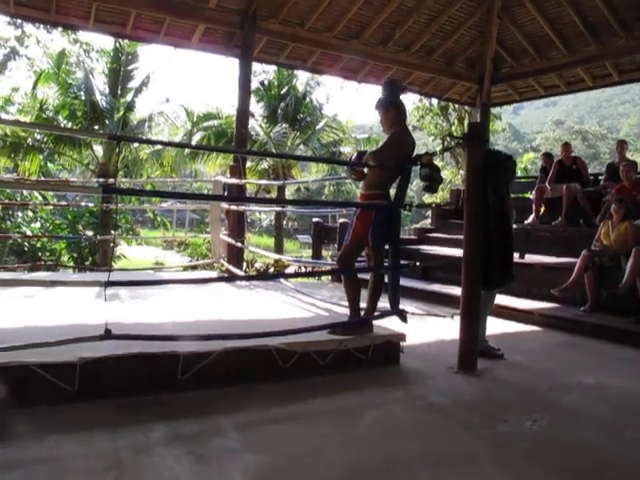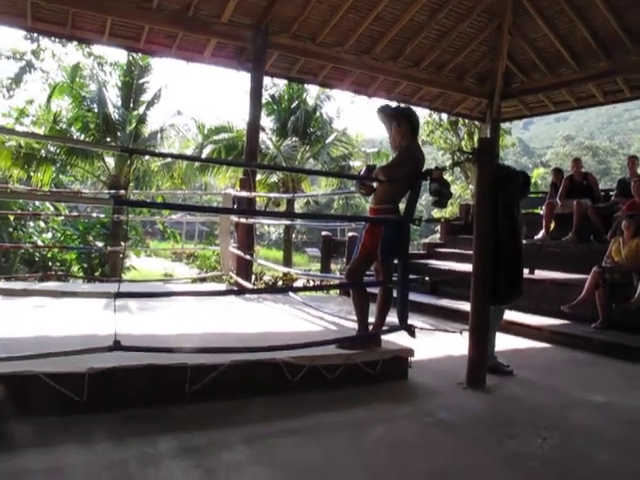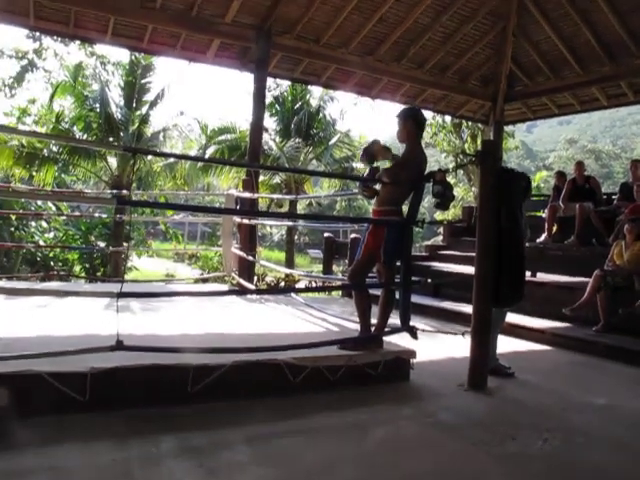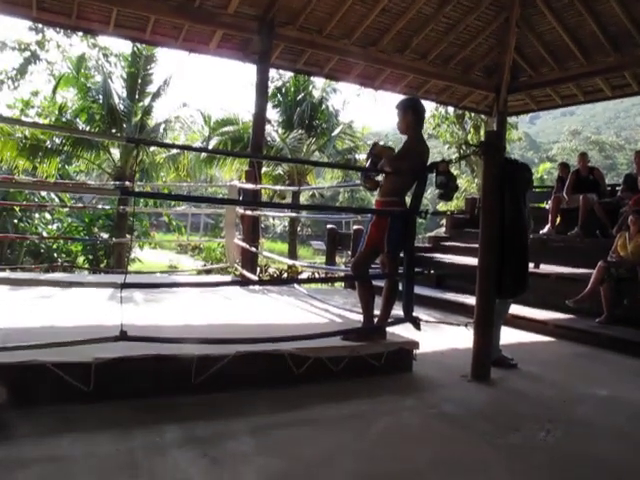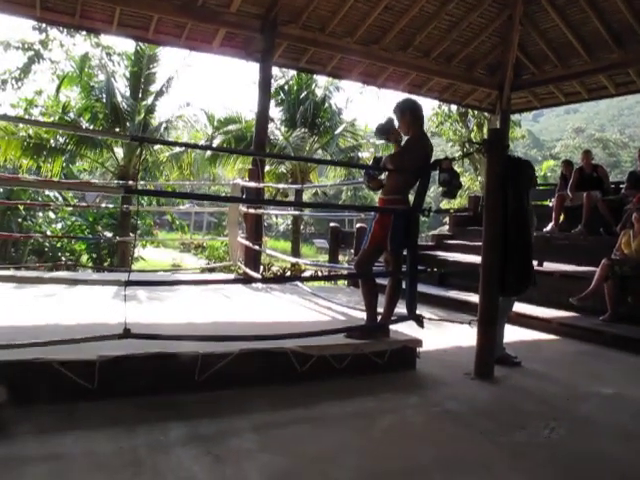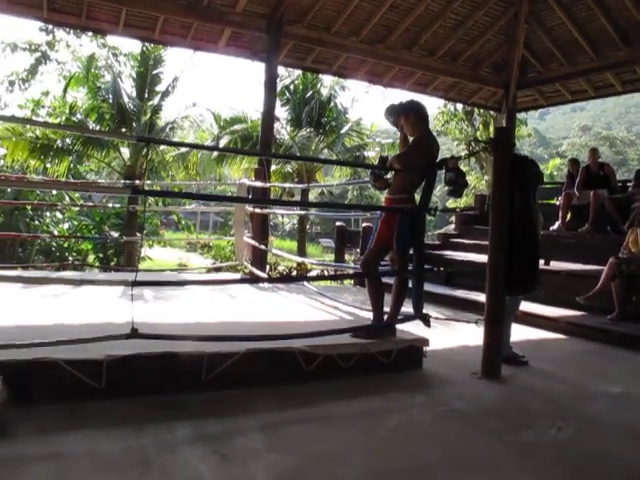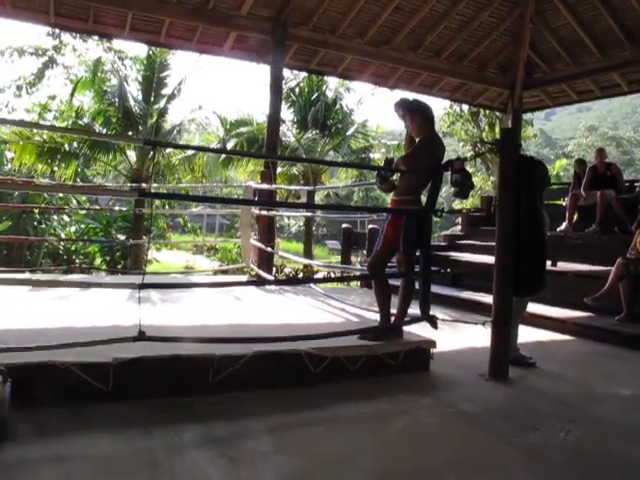
dt=0.2s
person 1, frame 1
left shoulder: (399, 135)
right shoulder: (403, 137)
left elbow: (377, 157)
left wrist: (365, 157)
left hip: (374, 205)
right hip: (380, 204)
left knee: (345, 260)
right knee: (375, 263)
left ankle: (356, 319)
right ankle: (365, 319)
person 1, frame 2
left shoulder: (410, 151)
right shoulder: (412, 152)
left elbow: (387, 172)
left wrist: (375, 172)
left hip: (383, 219)
right hip: (388, 219)
left knee: (354, 274)
right knee: (384, 277)
left ankle: (364, 334)
right ankle: (373, 334)
person 1, frame 3
left shoulder: (413, 152)
right shoulder: (416, 154)
left elbow: (390, 174)
left wrist: (378, 173)
right wrist: (385, 154)
left hip: (386, 221)
right hip: (391, 220)
left knee: (356, 275)
right knee: (386, 279)
left ankle: (366, 335)
right ankle: (376, 335)
person 1, frame 4
left shoulder: (414, 142)
right shoulder: (417, 144)
left elbow: (392, 163)
left wrist: (382, 161)
right wrist: (385, 154)
left hip: (389, 212)
right hip: (395, 211)
left knee: (359, 266)
right knee: (390, 270)
left ankle: (369, 326)
right ankle: (379, 326)
person 1, frame 5
left shoulder: (417, 140)
right shoulder: (420, 142)
left elbow: (393, 161)
left wrist: (383, 161)
right wrist: (395, 140)
left hip: (393, 209)
right hip: (399, 209)
left knee: (363, 264)
right knee: (394, 268)
left ankle: (372, 323)
right ankle: (382, 324)
person 1, frame 6
left shoulder: (423, 140)
right shoulder: (426, 141)
left elbow: (400, 161)
left wrist: (389, 161)
right wrist: (401, 132)
left hip: (398, 209)
right hip: (405, 208)
left knee: (369, 264)
right knee: (400, 268)
left ankle: (379, 323)
right ankle: (389, 323)
person 1, frame 7
left shoulder: (429, 141)
right shoulder: (432, 143)
left elbow: (406, 162)
right elbow: (411, 160)
left wrist: (395, 163)
right wrist: (407, 129)
left hip: (405, 211)
right hip: (411, 210)
left knee: (376, 265)
right knee: (406, 269)
left ankle: (386, 325)
right ankle: (396, 325)
person 2, frame 1
left shoulder: (497, 192)
right shoulder: (496, 193)
right elbow: (500, 221)
left hip: (493, 247)
right hip: (493, 248)
left knee: (488, 290)
right knee: (488, 290)
left ankle: (479, 340)
right ankle: (479, 342)
person 2, frame 2
left shoulder: (507, 206)
right shoulder: (506, 206)
right elbow: (510, 236)
left hip: (503, 262)
right hip: (502, 263)
left knee: (496, 307)
right knee: (496, 307)
left ankle: (487, 356)
right ankle: (487, 358)
person 2, frame 3
left shoulder: (511, 209)
right shoulder: (509, 209)
right elbow: (516, 238)
left hip: (505, 264)
right hip: (505, 265)
left knee: (498, 309)
right knee: (499, 308)
left ankle: (490, 358)
right ankle: (489, 360)
person 2, frame 4
left shoulder: (514, 199)
right shoulder: (512, 199)
right elbow: (517, 228)
left hip: (509, 254)
right hip: (508, 255)
left knee: (503, 298)
right knee: (503, 298)
left ankle: (493, 350)
right ankle: (493, 351)
person 2, frame 5
left shoulder: (517, 196)
right shoulder: (515, 196)
left hip: (513, 251)
right hip: (512, 252)
left knee: (506, 296)
right knee: (507, 296)
left ankle: (496, 347)
right ankle: (496, 349)
person 2, frame 6
left shoulder: (522, 196)
right shoulder: (520, 196)
right elbow: (526, 225)
left hip: (519, 250)
right hip: (518, 251)
left knee: (512, 296)
right knee: (513, 296)
left ankle: (503, 347)
right ankle: (503, 349)
person 2, frame 7
left shoulder: (528, 197)
right shoulder: (527, 198)
left hip: (524, 250)
right hip: (525, 251)
left knee: (519, 297)
right knee: (520, 297)
left ankle: (510, 349)
right ankle: (510, 351)
